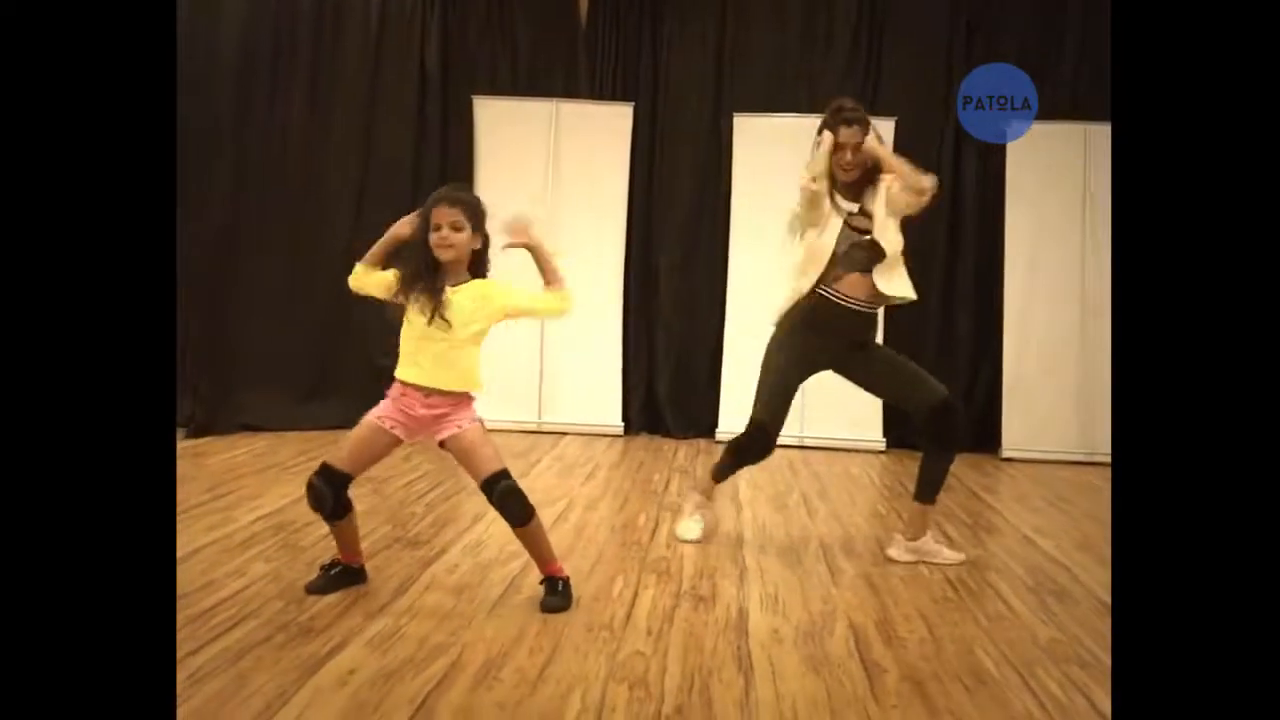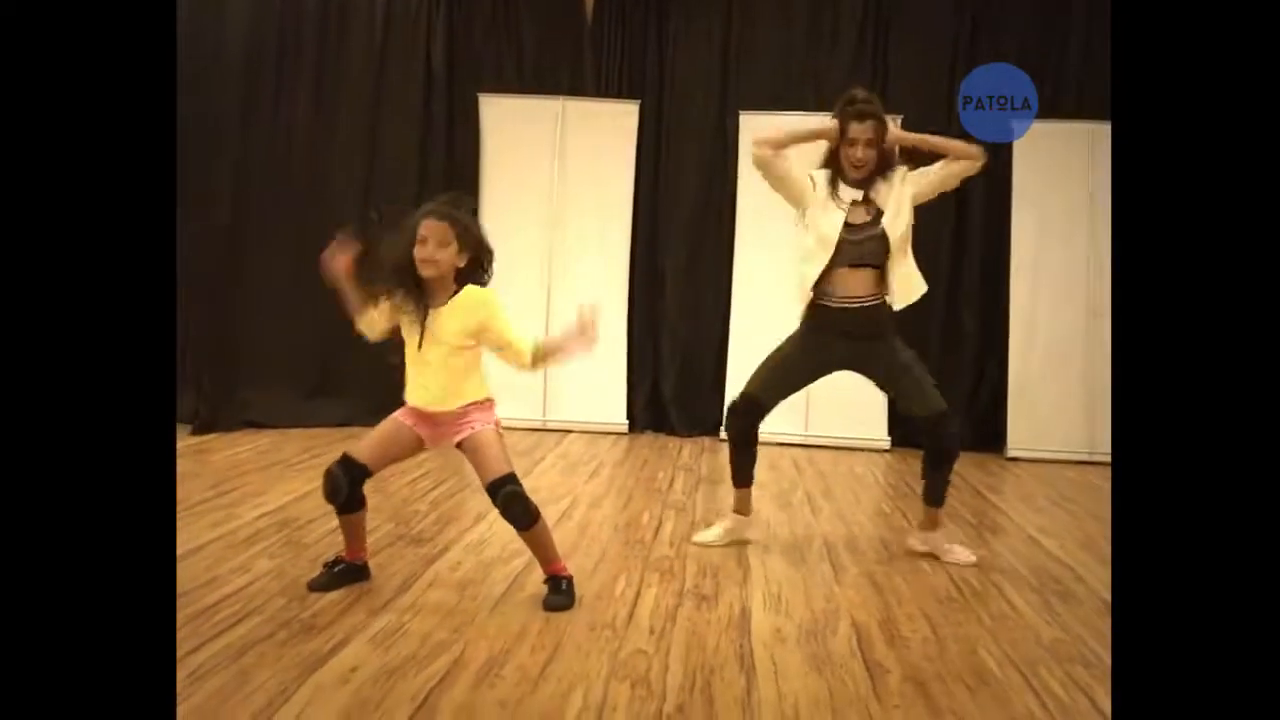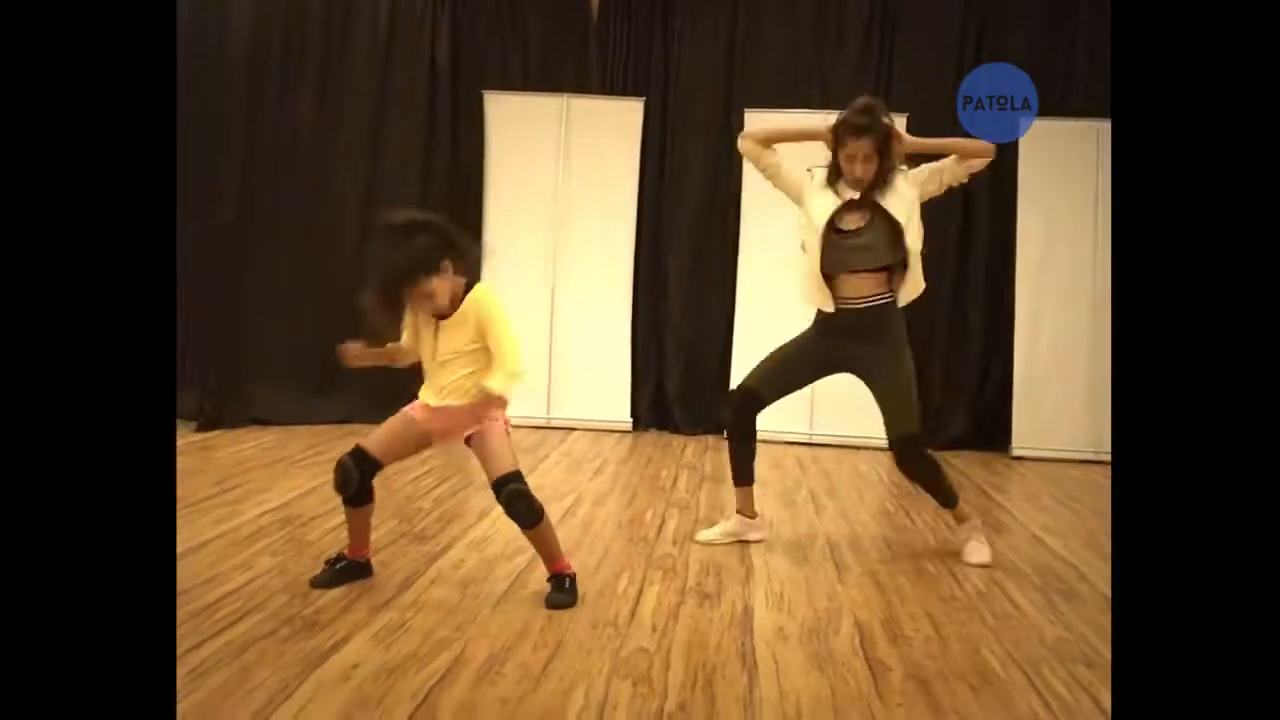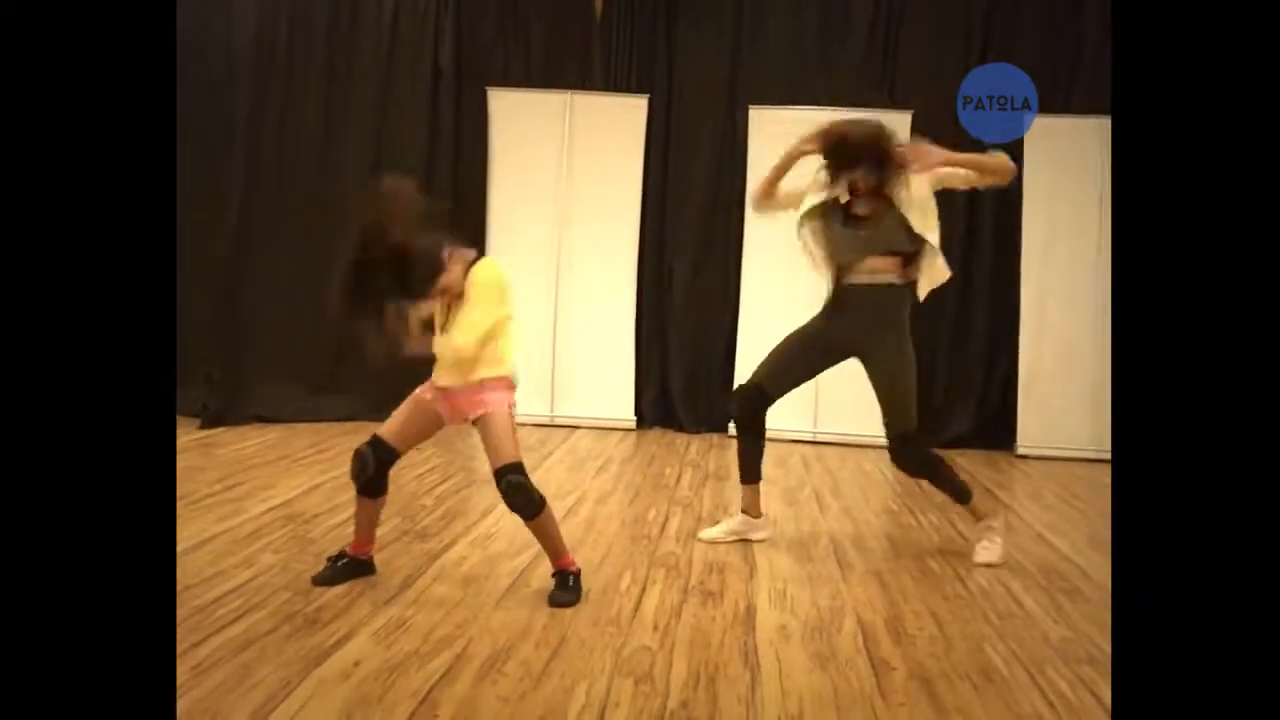
dt=0.1s
person 1, frame 1
left shoulder: (884, 198)
right shoulder: (812, 200)
left elbow: (925, 187)
right elbow: (813, 181)
left wrist: (879, 152)
right wrist: (824, 144)
left hip: (857, 338)
right hip: (808, 327)
left knee: (943, 412)
right knee: (760, 436)
left ankle: (914, 536)
right ankle: (700, 500)
person 1, frame 2
left shoulder: (900, 187)
right shoulder: (814, 189)
left elbow: (974, 158)
right elbow: (761, 152)
left wrist: (905, 139)
right wrist: (824, 131)
left hip: (877, 332)
right hip: (822, 328)
left knee: (938, 424)
right knee: (744, 410)
left ankle: (930, 530)
right ankle: (739, 516)
person 1, frame 3
left shoulder: (903, 188)
right shoulder: (817, 193)
left elbow: (982, 154)
right elbow: (748, 143)
left wrist: (905, 143)
right wrist: (814, 132)
left hip: (881, 331)
right hip: (829, 328)
left knee: (908, 446)
right knee: (741, 402)
left ankle: (966, 524)
right ankle: (747, 517)
person 1, frame 4
left shoulder: (913, 185)
right shoulder: (830, 195)
left elbow: (1003, 170)
right elbow: (761, 201)
left wrist: (942, 158)
right wrist: (798, 151)
left hip: (885, 319)
right hip: (835, 319)
left knee: (907, 448)
right knee: (748, 399)
left ankle: (986, 522)
right ankle: (750, 516)
person 2, frame 1
left shoulder: (489, 293)
right shoulder: (412, 281)
left elbow: (558, 302)
right elbow: (359, 279)
left wrist: (534, 246)
right wrist: (396, 233)
left hip: (454, 408)
right hip: (399, 402)
left knee: (502, 490)
right knee: (324, 485)
left ankle: (555, 576)
right ankle: (350, 564)
person 2, frame 2
left shoulder: (479, 301)
right shoulder: (405, 295)
left elbow: (523, 356)
right elbow: (371, 327)
left wrist: (567, 342)
right wrist: (343, 280)
left hip: (470, 412)
right hip: (418, 412)
left knee: (507, 493)
right knee: (342, 476)
left ankle: (559, 575)
right ankle: (354, 560)
person 2, frame 3
left shoulder: (481, 302)
right shoulder: (417, 306)
left elbow: (509, 367)
right elbow: (410, 352)
left wrist: (478, 402)
right wrist: (369, 355)
left hip: (480, 408)
right hip: (431, 406)
left knee: (512, 491)
right knee: (352, 469)
left ankle: (562, 574)
right ankle: (355, 558)
person 2, frame 4
left shoulder: (488, 274)
right shoulder: (430, 286)
left elbow: (464, 342)
left wrist: (420, 337)
left hip: (487, 387)
right hip: (441, 385)
left knee: (512, 482)
right knee: (370, 458)
left ankle: (566, 569)
right ankle: (359, 555)
